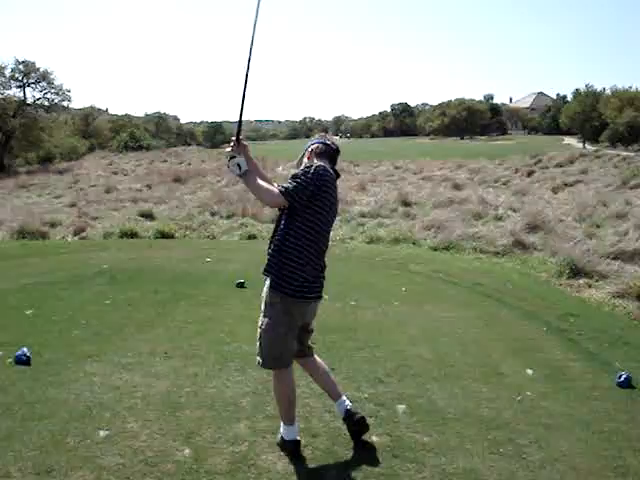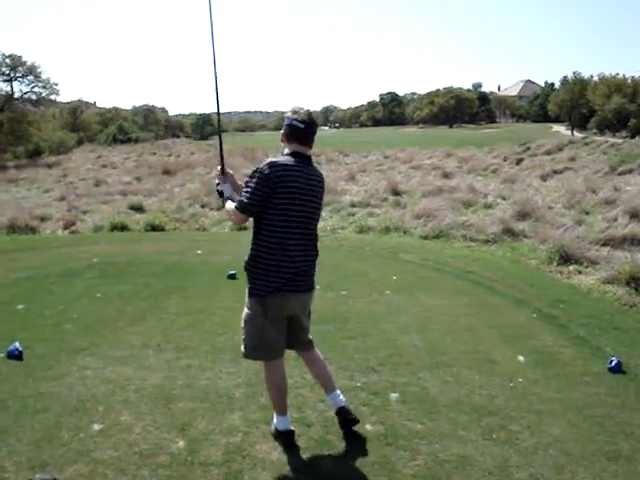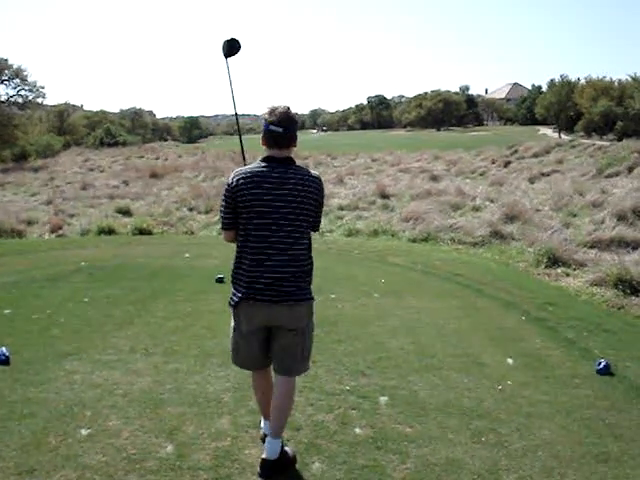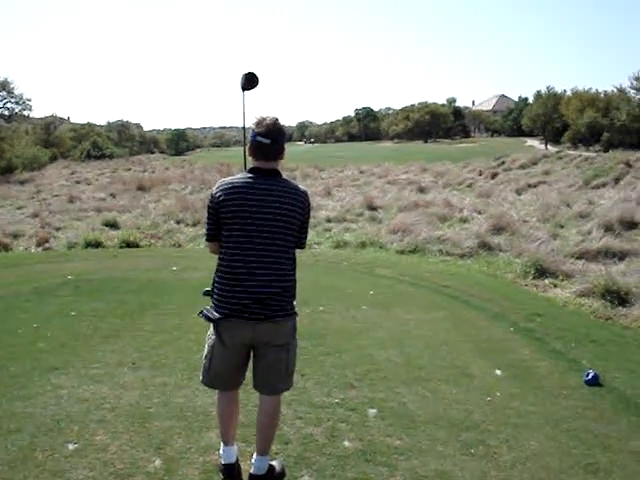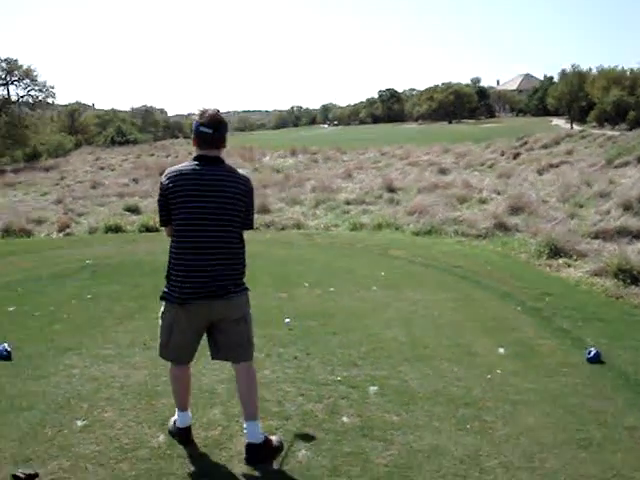
dt=0.7s
person 1, frame 1
left shoulder: (318, 172)
right shoulder: (328, 187)
left elbow: (274, 199)
right elbow: (276, 192)
left wrist: (245, 173)
right wrist: (250, 162)
left hip: (286, 287)
right hip: (306, 289)
left knee: (280, 364)
right knee: (303, 354)
left ankle: (289, 437)
right ankle: (349, 412)
person 1, frame 2
left shoulder: (273, 169)
right shoulder: (315, 177)
left elbow: (239, 217)
left wrist: (228, 195)
right wrist: (237, 186)
left hip: (268, 281)
right hip: (302, 282)
left knee: (272, 357)
right knee: (304, 345)
left ankle: (283, 426)
right ankle: (340, 406)
person 1, frame 3
left shoulder: (239, 179)
right shoulder: (313, 183)
left elbow: (228, 235)
left hip: (250, 292)
right hip: (294, 294)
left knee: (258, 365)
right knee: (286, 374)
left ankle: (268, 427)
person 1, frame 4
left shoulder: (223, 190)
right shoulder: (299, 197)
left elbow: (213, 246)
right elbow: (296, 246)
left hip: (230, 308)
right hip: (277, 310)
left knee: (227, 388)
right knee: (270, 392)
person 1, frame 5
left shoulder: (172, 178)
right shoulder: (241, 182)
left elbow: (168, 228)
right elbow: (242, 229)
left hip: (185, 287)
right hip: (229, 289)
left knee: (179, 361)
right knee: (242, 360)
left ankle: (182, 422)
right ankle: (253, 439)
